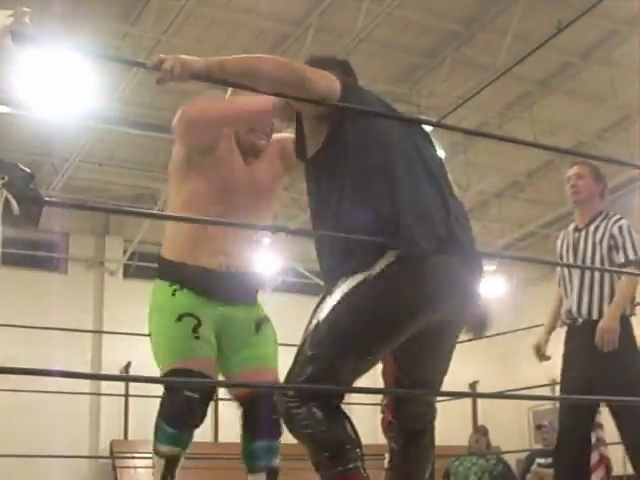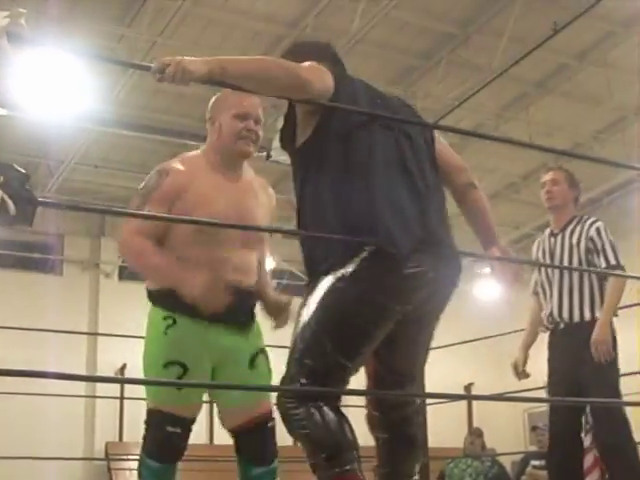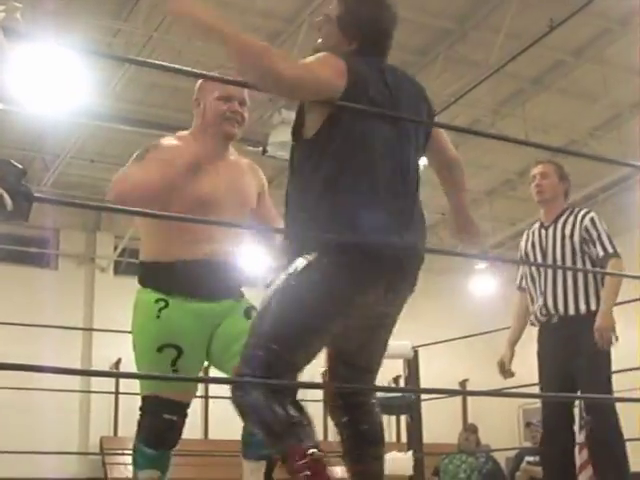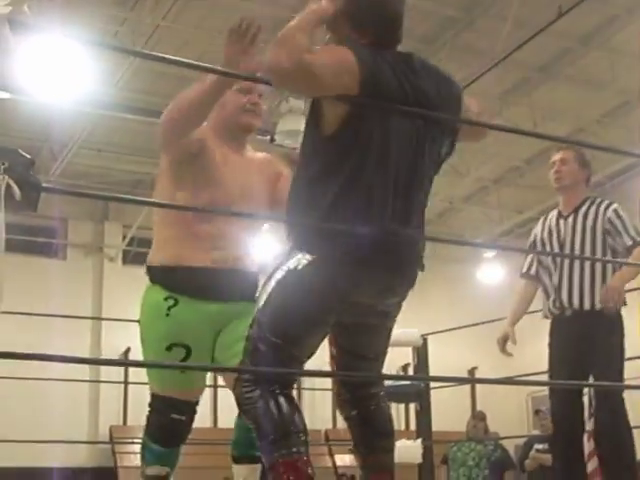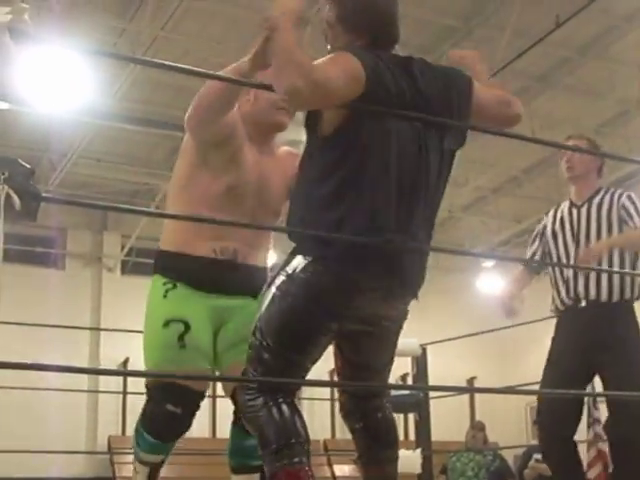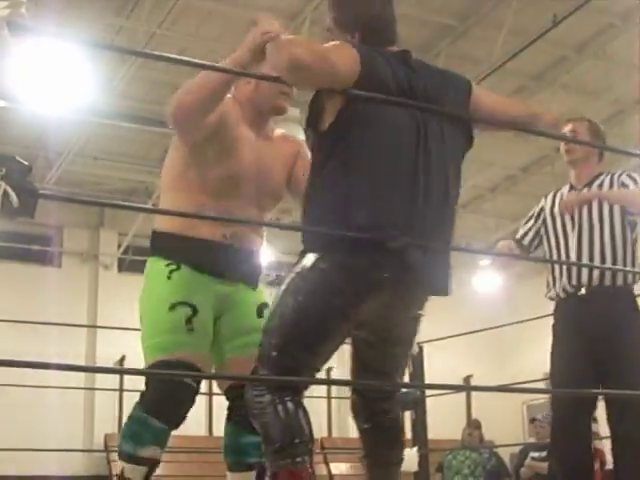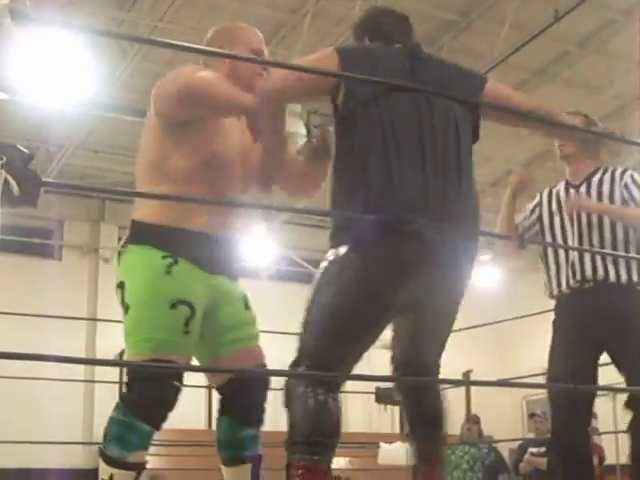
dt=0.2s
person 1, frame 1
left shoulder: (326, 95)
right shoulder: (405, 127)
left elbow: (295, 75)
right elbow: (446, 205)
left wrist: (204, 65)
right wrist: (471, 291)
left hip: (396, 264)
right hip: (453, 273)
left knee: (307, 396)
right knee: (413, 409)
person 1, frame 2
left shoulder: (318, 81)
right shoulder: (399, 110)
left elbow: (287, 76)
right elbow: (464, 180)
left wrist: (207, 66)
right wrist: (493, 245)
left hip: (369, 263)
right hip: (430, 266)
left knee: (304, 396)
right knee: (396, 403)
person 1, frame 3
left shoulder: (338, 72)
right shoulder: (413, 94)
left elbow: (275, 73)
right elbow: (449, 161)
right wrist: (462, 212)
left hip: (335, 257)
right hip: (396, 266)
left knee: (259, 380)
right knee: (353, 392)
person 1, frame 4
left shoulder: (352, 65)
right shoulder: (437, 86)
left elbow: (282, 65)
right elbow: (477, 129)
left hip: (332, 254)
right hip: (394, 264)
left knee: (260, 377)
right knee: (361, 387)
person 1, frame 5
left shoulder: (357, 72)
right shoulder: (448, 86)
left elbow: (295, 88)
right elbow: (509, 110)
right wrist: (476, 72)
left hip: (335, 261)
right hip: (398, 274)
left knee: (263, 385)
right knee: (366, 396)
person 1, frame 6
left shoulder: (353, 64)
right shoulder: (449, 88)
left elbow: (296, 61)
right elbow: (525, 119)
right wrist: (554, 122)
left hip: (345, 258)
right hip: (416, 269)
left knee: (273, 383)
right knee: (378, 393)
person 1, frame 7
left shoulder: (353, 62)
right shoulder: (460, 81)
left elbow: (273, 87)
right elbow: (536, 111)
left wrist: (272, 143)
left hip: (376, 241)
right hip: (447, 251)
left knee: (314, 374)
right knee: (418, 375)
person 2, frame 1
left shoulder: (275, 154)
right shoulder: (200, 141)
right elbow: (192, 116)
right wrist: (264, 102)
left hip: (242, 302)
right hip: (184, 291)
left knee: (264, 402)
right knee: (187, 391)
person 2, frame 2
left shoulder: (264, 193)
right shoulder: (175, 176)
right elbow: (130, 239)
left wrist: (272, 298)
right wrist: (183, 281)
left hip: (241, 325)
right hip: (181, 321)
left knee: (257, 431)
right knee: (168, 428)
person 2, frame 3
left shoulder: (251, 173)
right shoulder: (168, 152)
left elbow: (275, 230)
right elbow: (120, 194)
right wrist: (182, 170)
left hip: (228, 299)
right hip: (170, 298)
right knee: (164, 413)
person 2, frame 4
left shoulder: (268, 168)
right shoulder: (191, 144)
right elbow: (171, 125)
right wrist: (225, 71)
left hip: (239, 301)
right hip: (178, 296)
right knee: (173, 408)
person 2, frame 5
left shoulder: (291, 164)
right shoulder: (221, 128)
right elbow: (204, 107)
right wrist: (252, 62)
left hip: (245, 296)
right hip: (183, 285)
right knee: (173, 402)
person 2, frame 6
left shoulder: (289, 148)
right shoulder: (215, 112)
right elbow: (182, 111)
right wrist: (245, 58)
left hip: (241, 283)
right hip: (179, 268)
right knee: (171, 385)
person 2, frame 7
left shoulder: (254, 121)
right shoulder: (186, 89)
left elbow: (302, 184)
right elbow: (187, 90)
left wrist: (317, 155)
right wrist: (250, 103)
left hip: (217, 270)
right hip: (161, 259)
left knee: (248, 385)
right knee: (154, 385)
person 3, frame 1
right shoulder: (564, 237)
left wrist: (613, 315)
right wrist: (547, 332)
left hip: (610, 332)
right hip: (577, 336)
right knee: (571, 426)
person 3, frame 2
left shoulder: (592, 229)
right shoulder: (540, 245)
left wrist: (603, 324)
right wrist: (524, 348)
left hip: (592, 335)
right hip: (559, 340)
left knee: (607, 418)
right knee: (561, 429)
person 3, frame 3
left shoulder: (584, 220)
right shoulder: (528, 238)
left elbow: (615, 263)
right elbow: (525, 295)
left wrist: (605, 307)
right wrist: (510, 344)
left hip: (585, 328)
right hip: (550, 334)
left knee: (599, 413)
right knee: (554, 423)
person 3, frame 4
left shoulder: (607, 212)
right shoulder: (543, 226)
right elbow: (531, 279)
right wrist: (511, 321)
left hip: (600, 323)
right hip: (562, 327)
left knee: (608, 408)
right knee: (563, 416)
person 3, frame 5
right shoulder: (553, 217)
right elbow: (530, 265)
left wrist: (609, 245)
right wrist: (512, 292)
right hip: (571, 321)
right knee: (552, 415)
person 3, frame 6
right shoulder: (551, 203)
right elbow: (520, 245)
left wrist: (593, 193)
right wrist: (505, 249)
right hip: (569, 311)
right knee: (567, 413)
person 3, frame 7
right shoulder: (548, 199)
right elbow: (510, 238)
left wrist: (598, 207)
right wrist: (512, 200)
right hip: (572, 308)
right knee: (566, 411)
